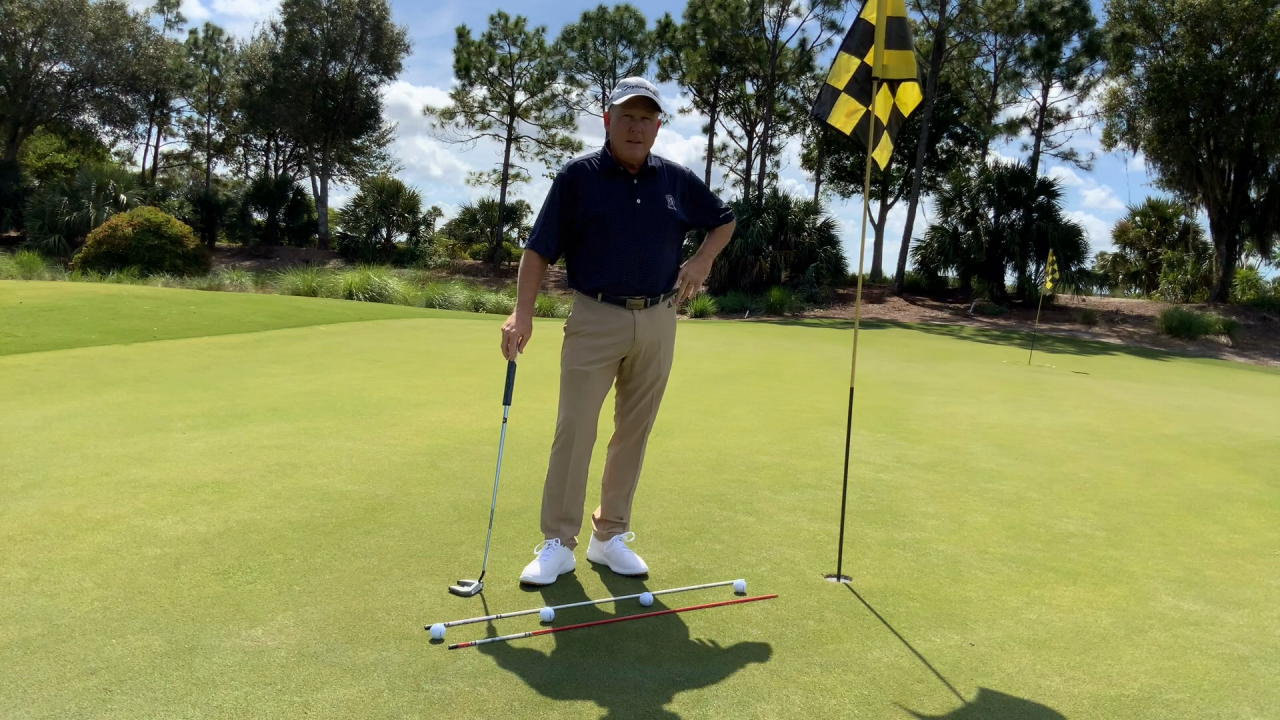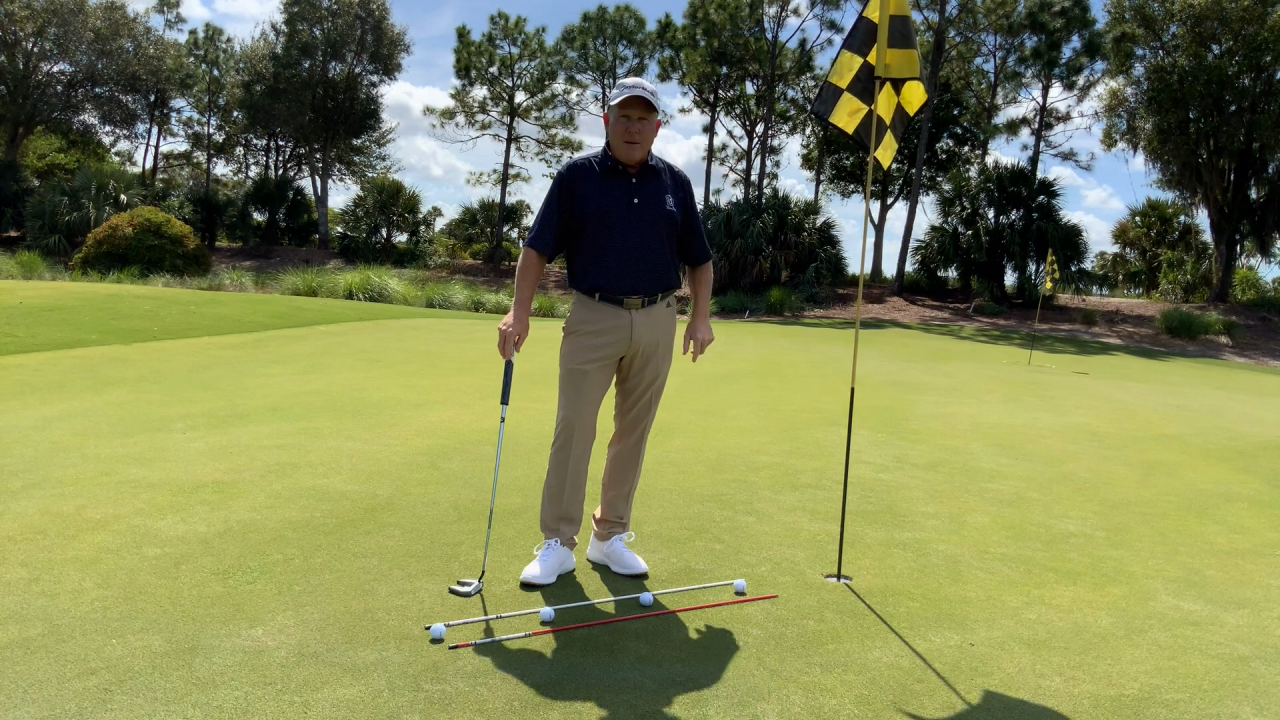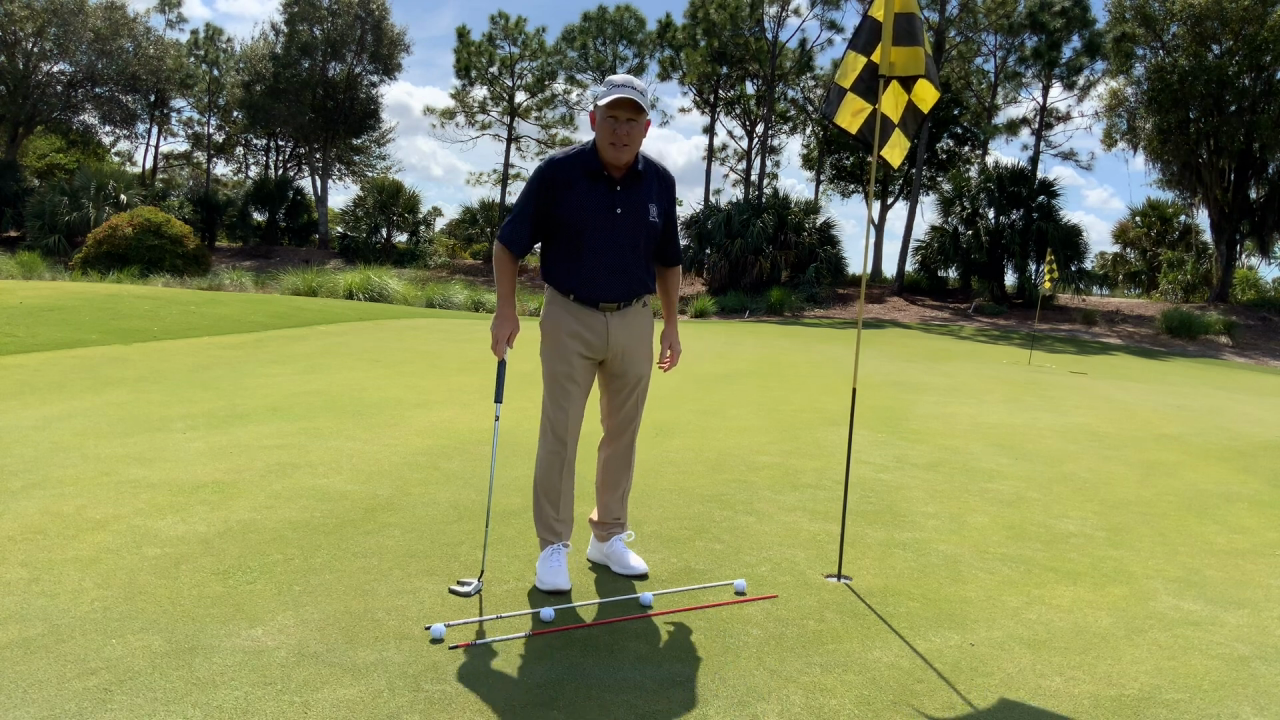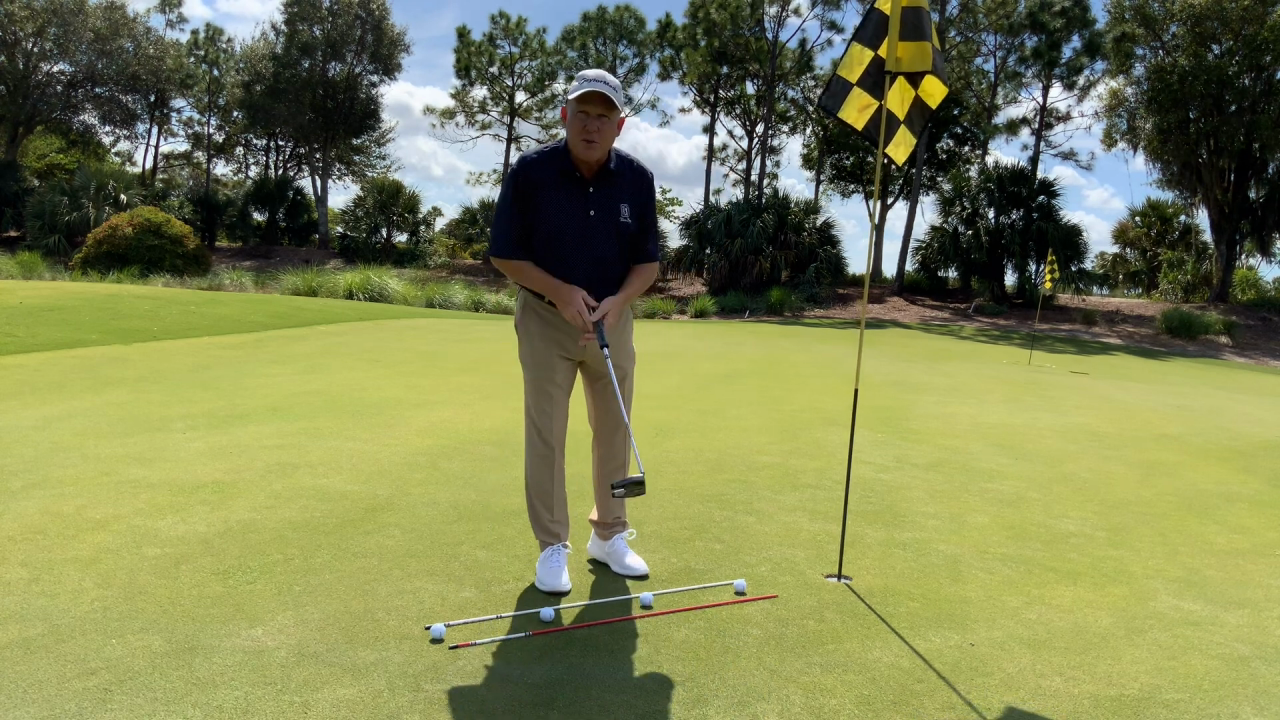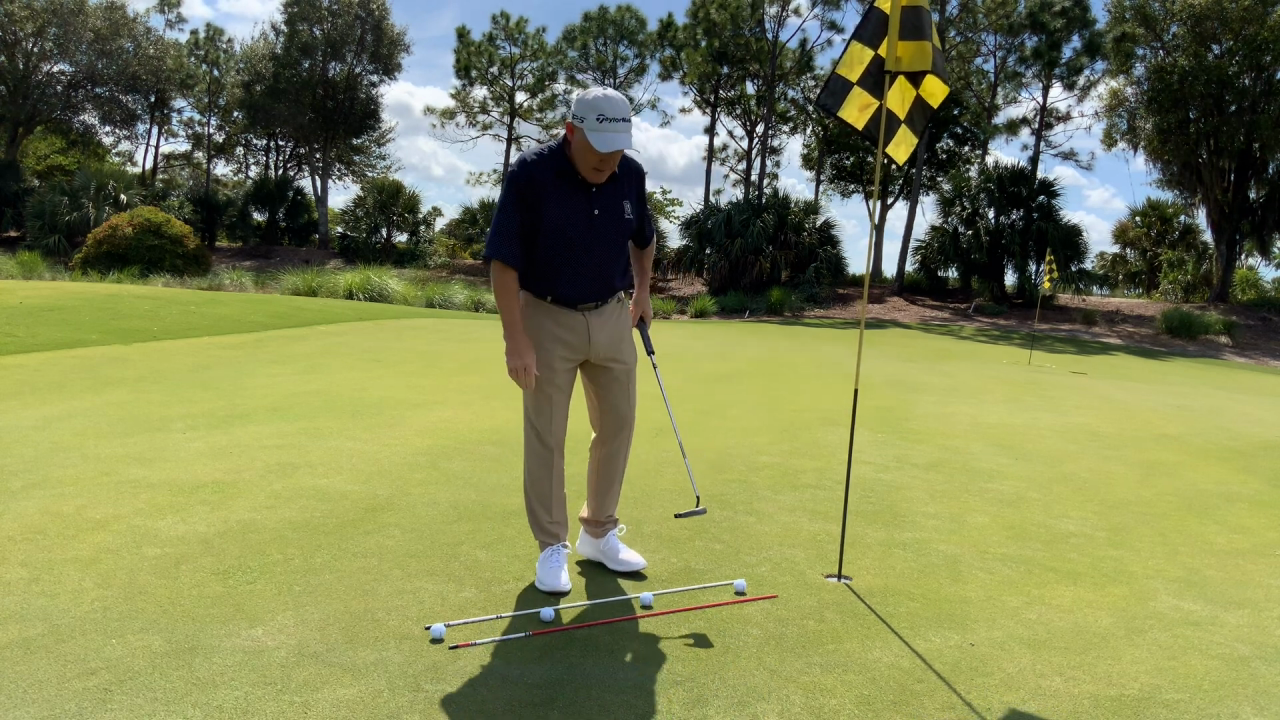
dt=1s
person 1, frame 1
left shoulder: (677, 179)
right shoulder: (577, 176)
left elbow: (722, 221)
right elbow: (539, 250)
left wrist: (700, 263)
right wrist: (522, 313)
left hip: (657, 320)
right hip: (595, 318)
left knee: (634, 432)
right knee: (574, 429)
left ankle: (610, 535)
right ankle: (558, 543)
person 1, frame 2
left shoulder: (675, 182)
right shoulder: (576, 176)
left elbow: (698, 257)
right elbow: (537, 247)
left wrist: (701, 316)
right wrist: (519, 312)
left hip: (656, 321)
right hip: (593, 318)
left knee: (632, 432)
right knee: (573, 429)
left ankle: (610, 535)
right ankle: (557, 543)
person 1, frame 3
left shoulder: (659, 181)
right shoulder: (556, 172)
left elbow: (668, 259)
right elbow: (509, 244)
left wrist: (671, 325)
right wrist: (505, 310)
left hip: (633, 320)
right hip: (570, 318)
left knee: (622, 433)
right knee: (560, 433)
left ankle: (609, 536)
right ankle: (553, 547)
person 1, frame 4
left shoulder: (637, 179)
right shoulder: (529, 172)
left elbow: (647, 259)
right elbow: (504, 255)
left wrist: (618, 301)
right wrist: (559, 290)
left hip: (610, 319)
right hip: (546, 318)
left knee: (614, 430)
right knee: (546, 435)
left ankle: (609, 535)
right ankle: (552, 547)
person 1, frame 5
left shoulder: (631, 174)
right shoulder: (529, 174)
left elbow: (642, 237)
right elbow: (503, 261)
left wrist: (642, 291)
right wrist: (516, 341)
left hip: (611, 317)
right hip: (546, 319)
left knee: (617, 428)
right knee: (546, 437)
left ankle: (599, 533)
right ankle: (551, 547)
